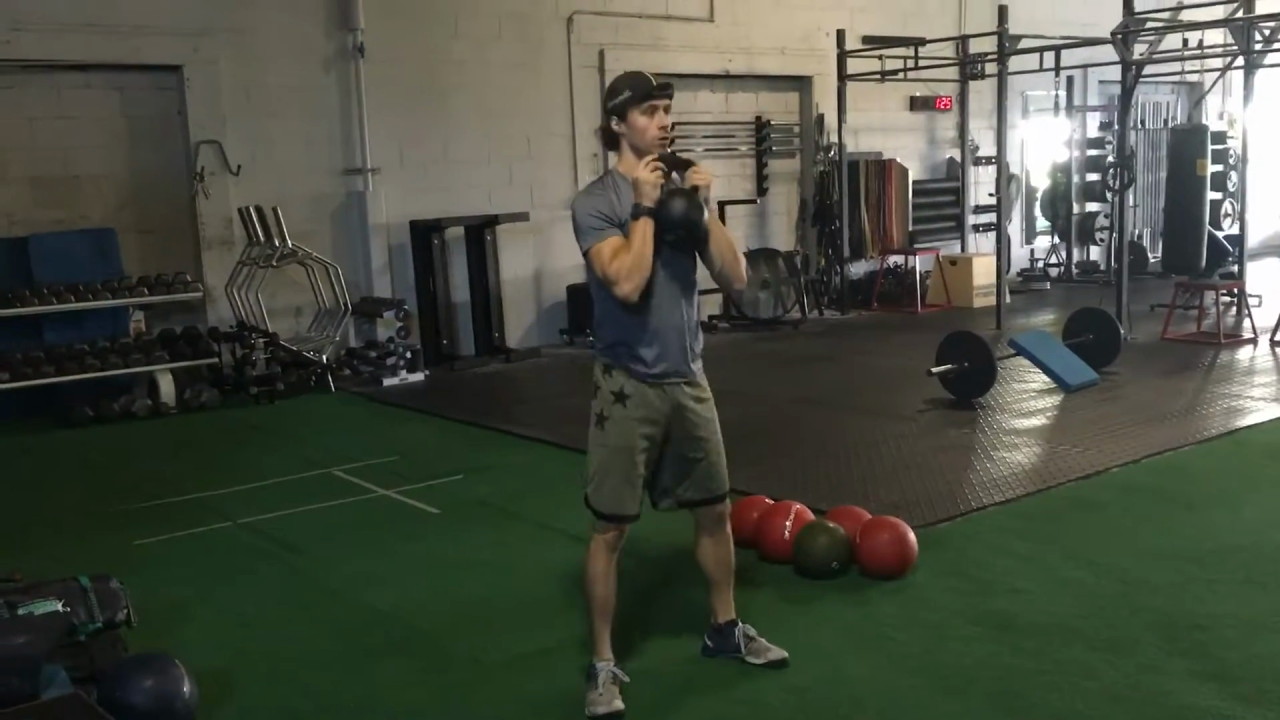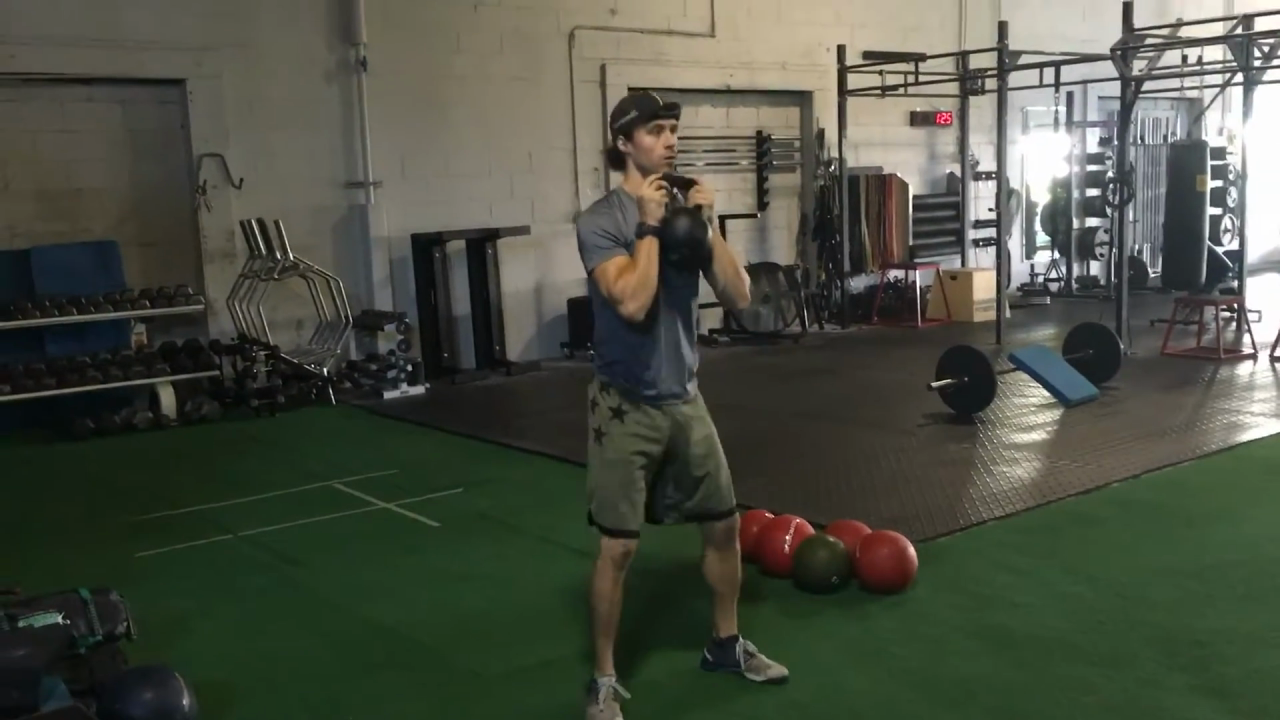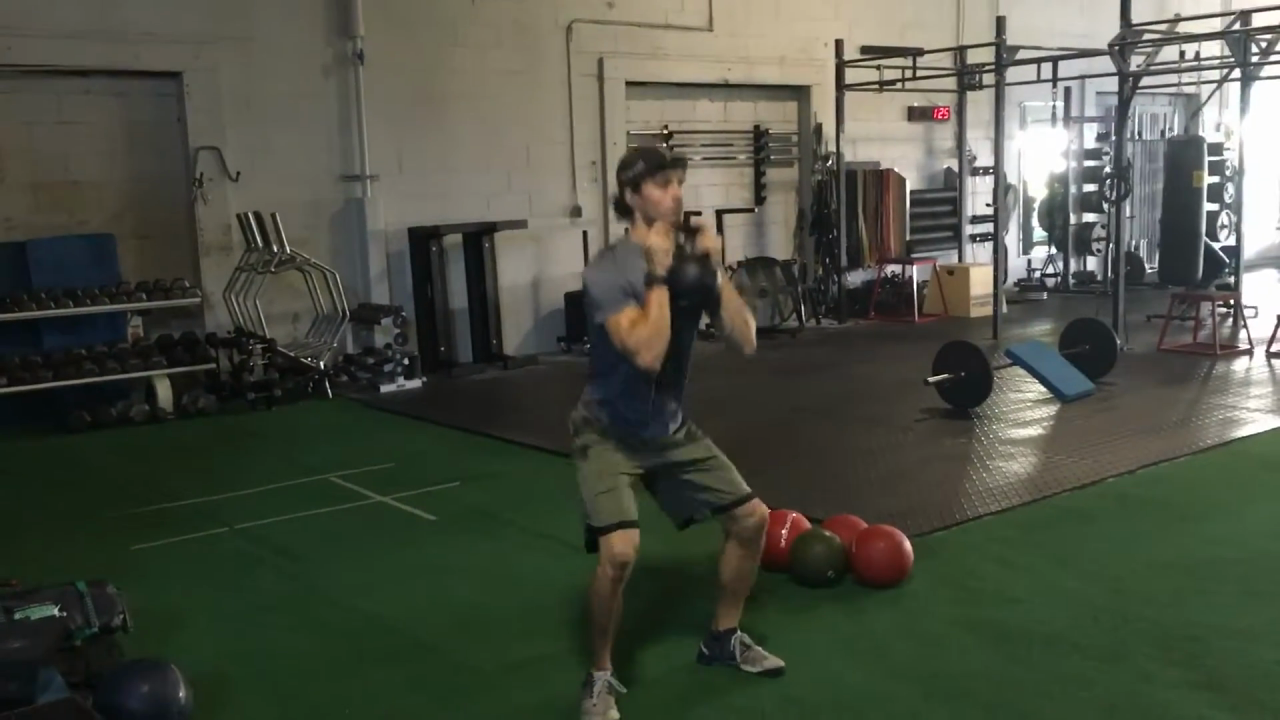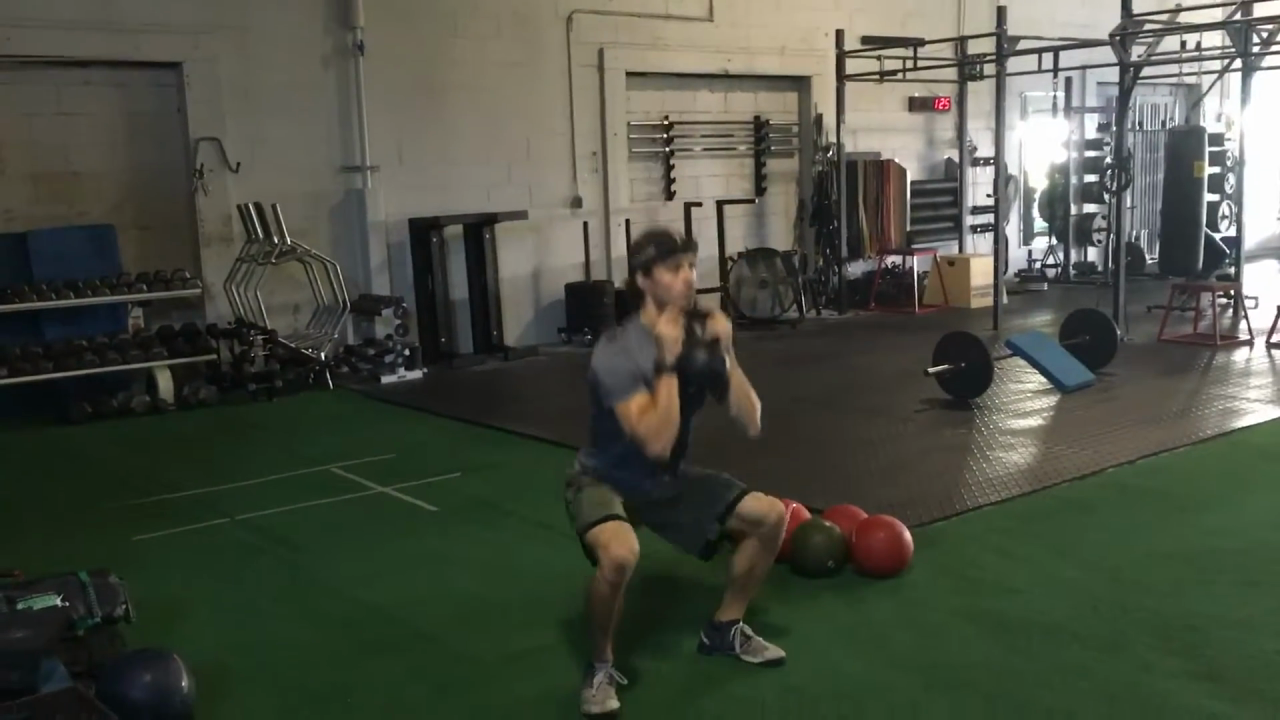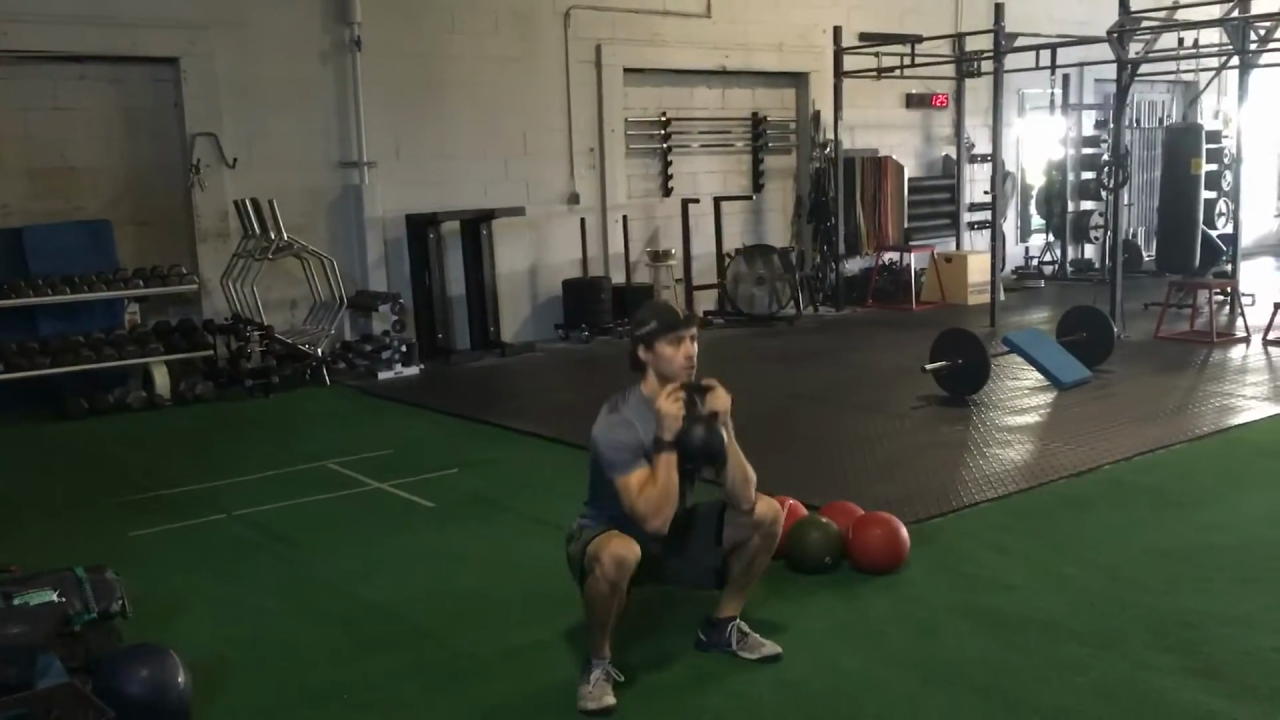
dt=0.2s
person 1, frame 1
left shoulder: (681, 188)
right shoulder: (596, 201)
left elbow: (734, 278)
right elbow: (626, 284)
left wrist: (703, 208)
right wrist: (644, 206)
left hip: (689, 381)
right hip: (629, 386)
left knee: (714, 513)
right knee: (610, 530)
left ankle: (726, 631)
right ankle: (603, 667)
person 1, frame 2
left shoulder: (683, 209)
right shoulder: (601, 220)
left elbow: (738, 298)
right elbow: (632, 303)
left wrist: (708, 226)
right wrist: (649, 225)
left hip: (684, 402)
right hip: (624, 407)
left knee: (724, 525)
right knee: (618, 546)
left ankle: (726, 646)
person 1, frame 3
left shoulder: (693, 260)
right shoulder: (608, 271)
left elbow: (745, 341)
right elbow: (648, 354)
left wrist: (715, 270)
right wrist: (657, 274)
left hip: (671, 431)
right hip: (607, 434)
left knee: (751, 519)
right knee: (619, 550)
left ankle: (724, 639)
person 1, frame 4
left shoulder: (701, 338)
right shoulder: (616, 355)
left elbow: (752, 424)
right elbow: (657, 443)
left wrist: (726, 353)
right wrist: (667, 362)
left hip: (670, 481)
right hip: (607, 486)
left knee: (769, 517)
right knee: (619, 553)
left ankle: (725, 629)
right ankle: (601, 666)
person 1, frame 5
left shoulder: (702, 405)
right shoulder: (617, 425)
left elbow: (744, 501)
right elbow: (654, 521)
left wrist: (724, 428)
right wrist: (667, 437)
left hip: (674, 534)
right hip: (605, 536)
left knee: (767, 516)
right knee: (620, 556)
left ankle: (721, 625)
right ankle: (598, 663)
